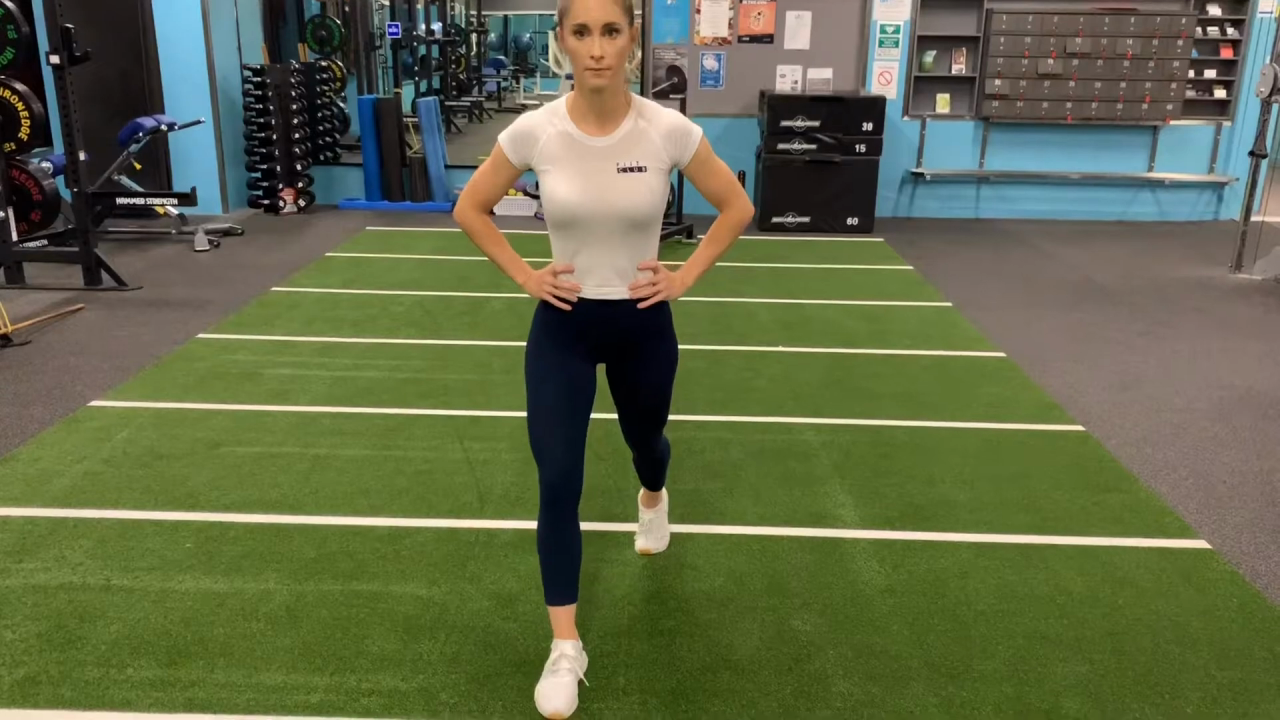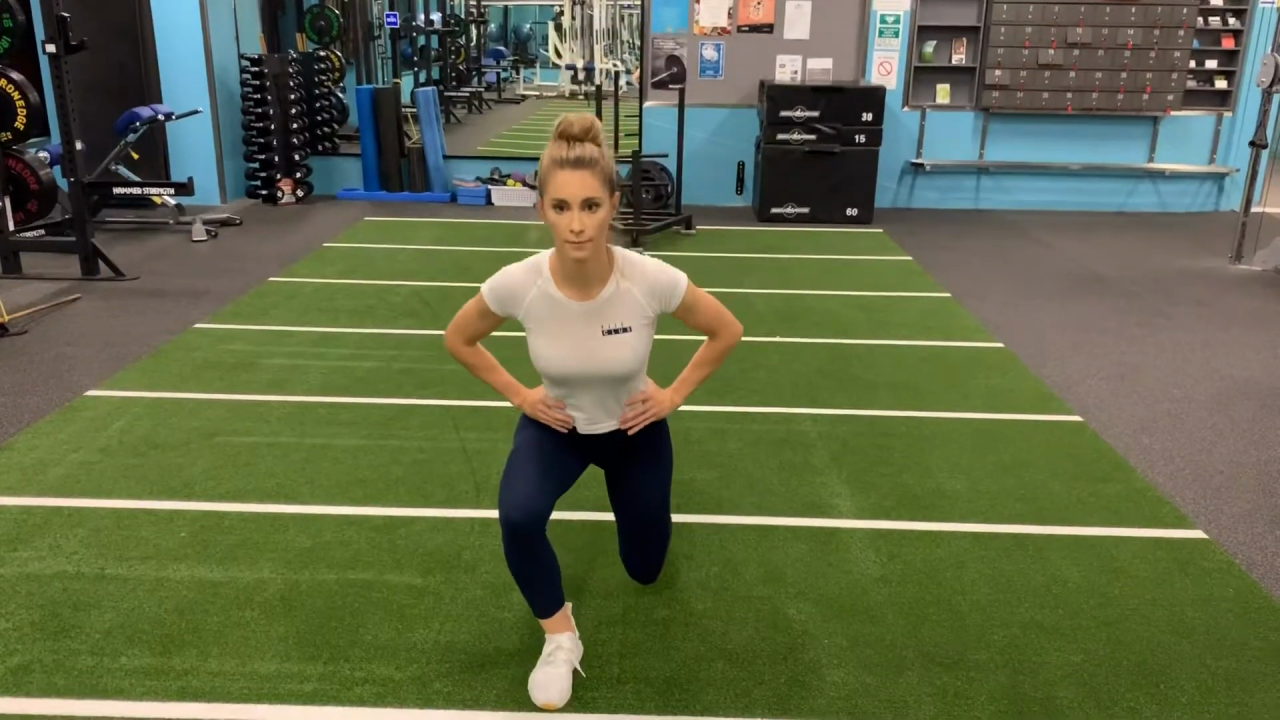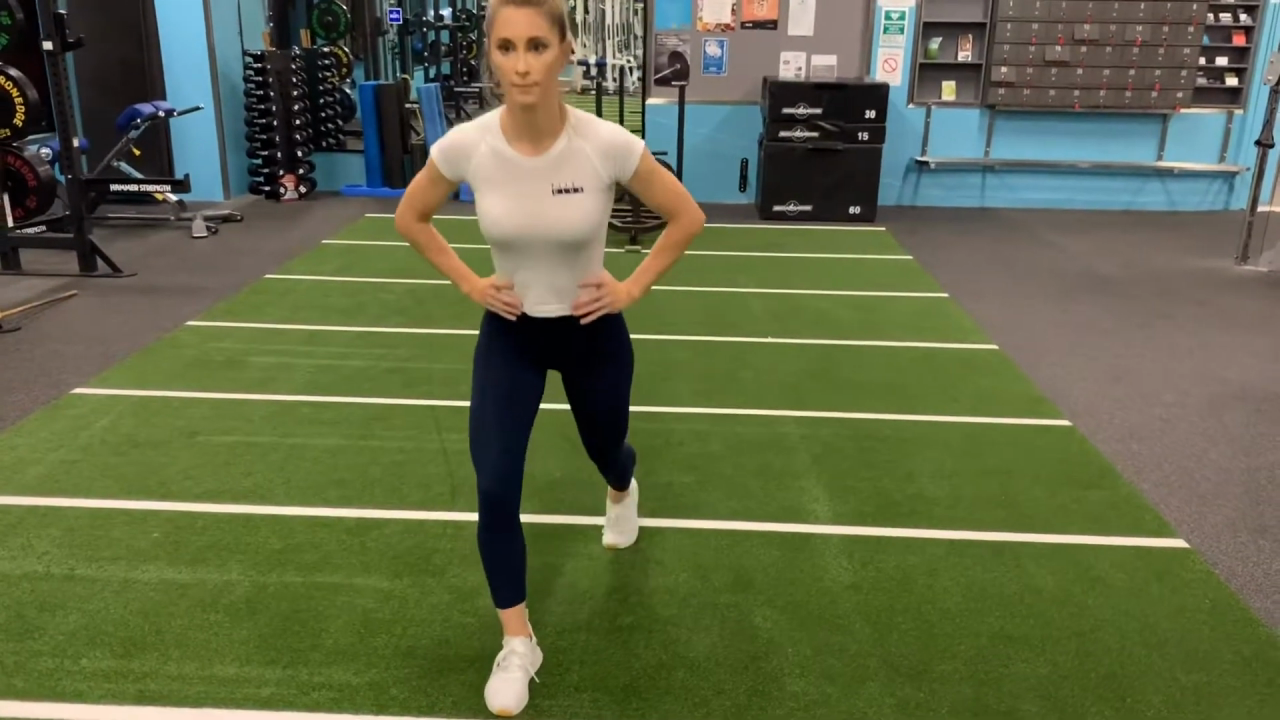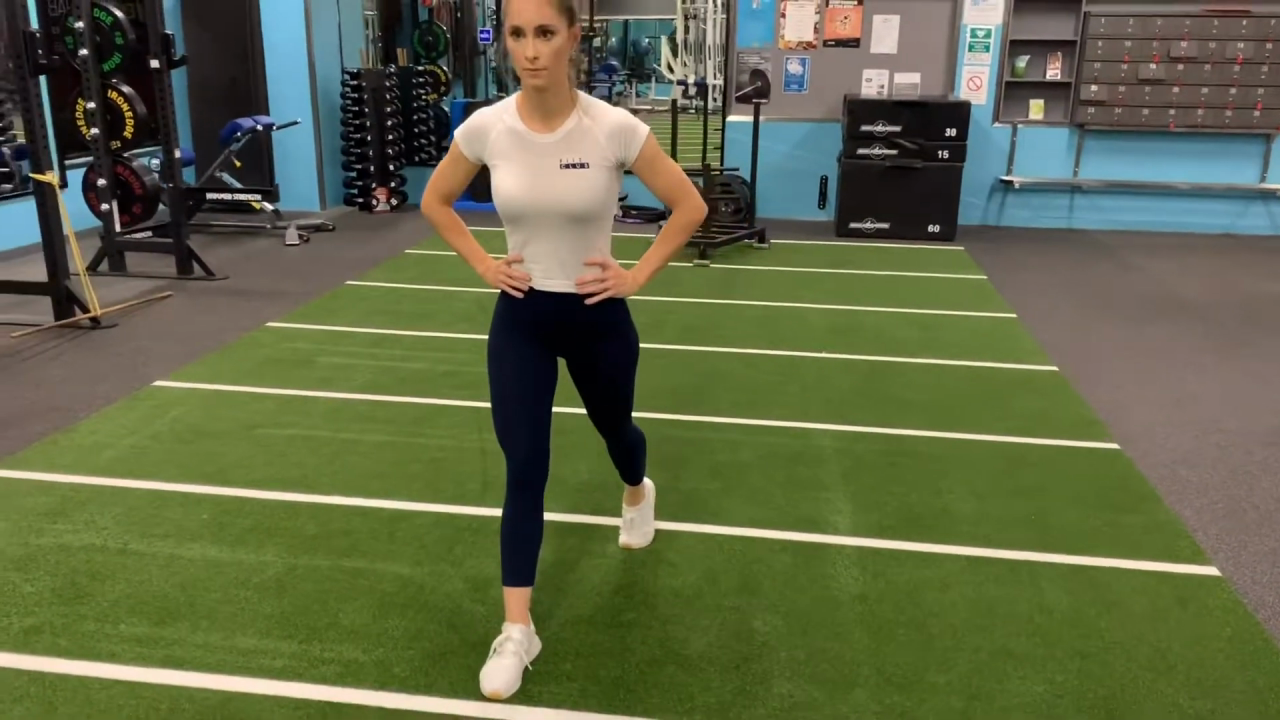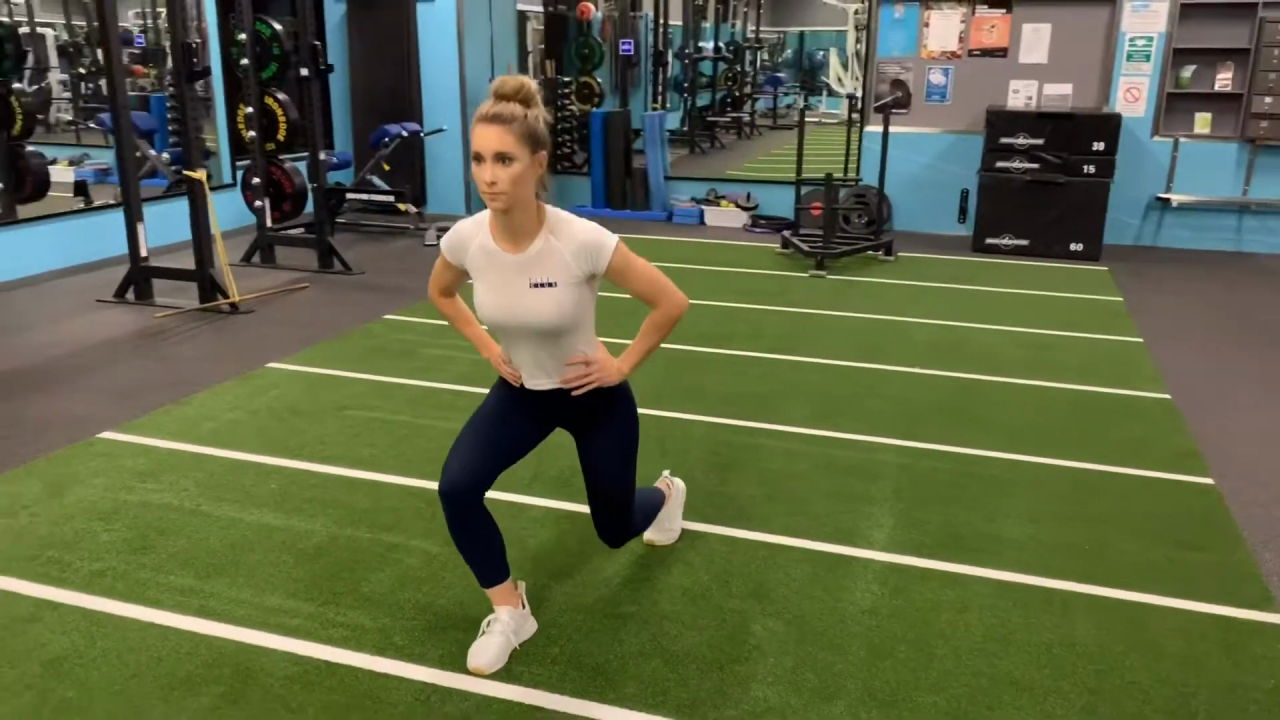
dt=1s
person 1, frame 1
left shoulder: (668, 129)
right shoulder: (533, 130)
left elbow: (737, 207)
right elbow: (471, 209)
left wrist: (686, 276)
right wrist: (524, 275)
left hip: (642, 323)
right hip: (563, 325)
left knee: (645, 439)
right knee: (558, 482)
left ankle: (652, 497)
right ankle: (565, 647)
person 1, frame 2
left shoulder: (652, 279)
right shoulder: (516, 283)
left elbow: (726, 331)
right elbow: (459, 339)
left wrist: (673, 394)
right wrist: (519, 394)
left hip: (634, 429)
right hip: (557, 426)
left knee: (644, 568)
right knee: (518, 517)
left ankle: (644, 499)
right ankle: (560, 637)
person 1, frame 3
left shoulder: (607, 143)
right shoulder: (466, 144)
left elbow: (688, 218)
right elbow: (410, 218)
left wrist: (632, 289)
right wrist: (469, 283)
left hip: (593, 334)
right hip: (509, 337)
left knee: (605, 448)
right knee: (496, 490)
left ankle: (623, 492)
right ankle: (517, 643)
person 1, frame 4
left shoulder: (614, 127)
right shoulder: (485, 126)
left elbow: (690, 206)
right elbow: (435, 202)
left wrist: (638, 274)
right wrist: (483, 265)
left hip: (597, 316)
right hip: (520, 319)
left knee: (614, 427)
right knee: (524, 470)
left ankle: (638, 493)
right ankle: (516, 630)
person 1, frame 5
left shoulder: (580, 240)
right shoulder: (464, 238)
left elbow: (671, 302)
right elbow: (440, 294)
left wrist: (622, 365)
right wrist: (486, 346)
left hip: (592, 397)
right hip: (520, 392)
left knee: (615, 529)
right knee: (456, 489)
left ankle: (665, 491)
right ankle: (509, 610)
